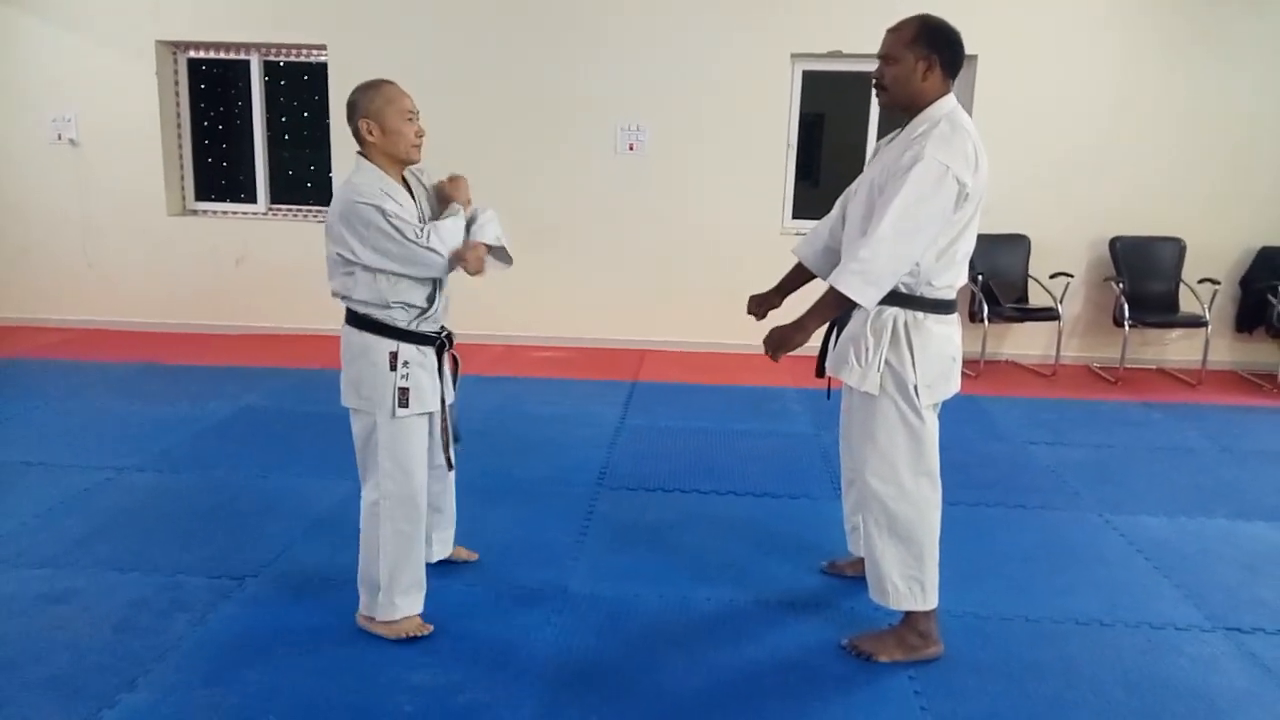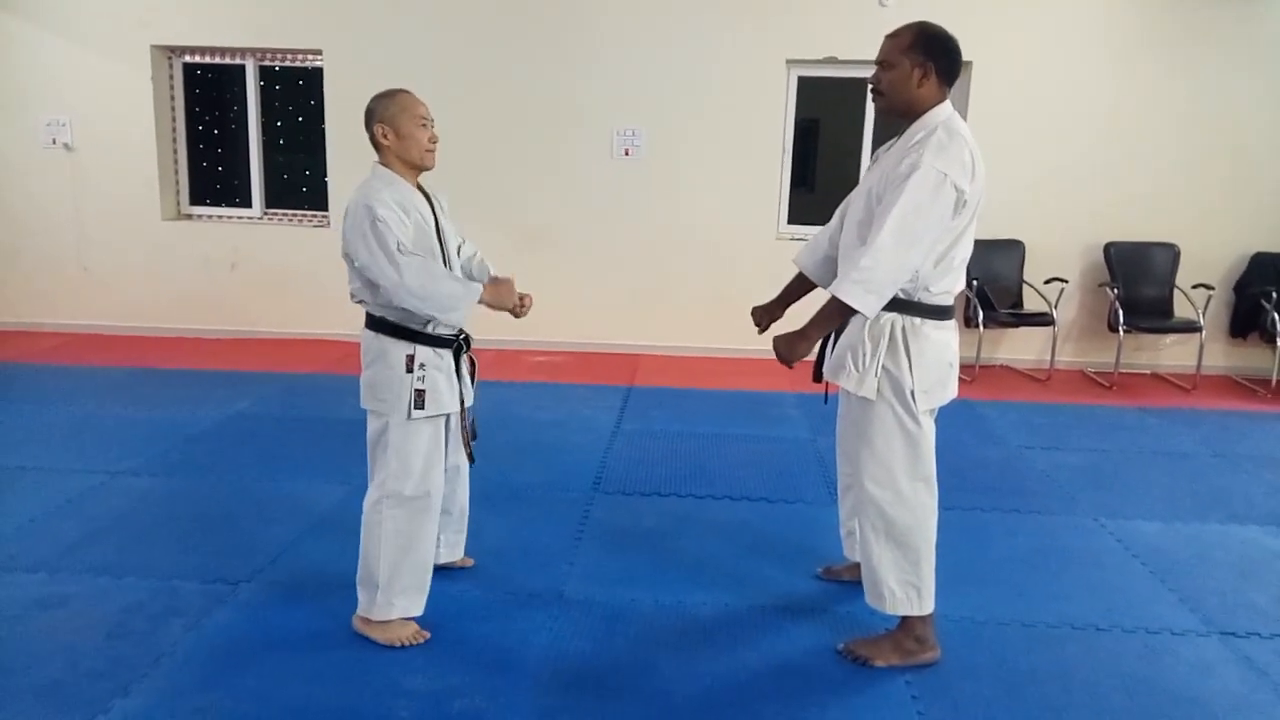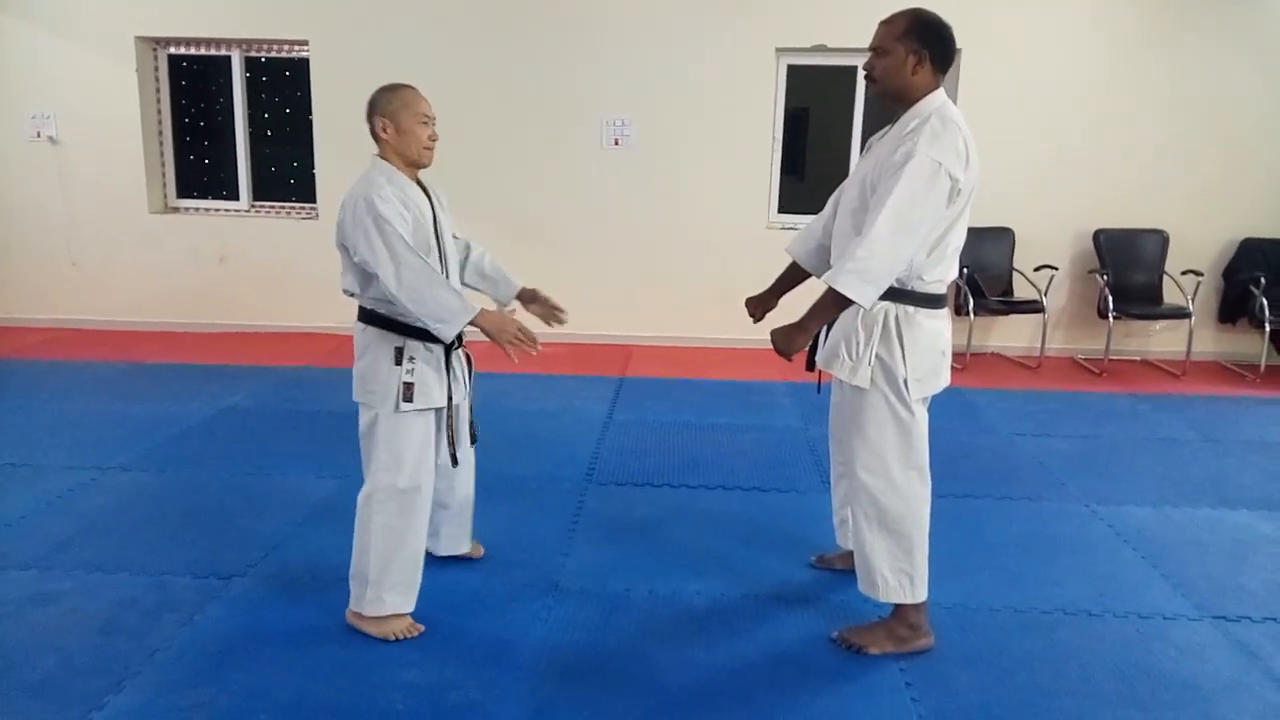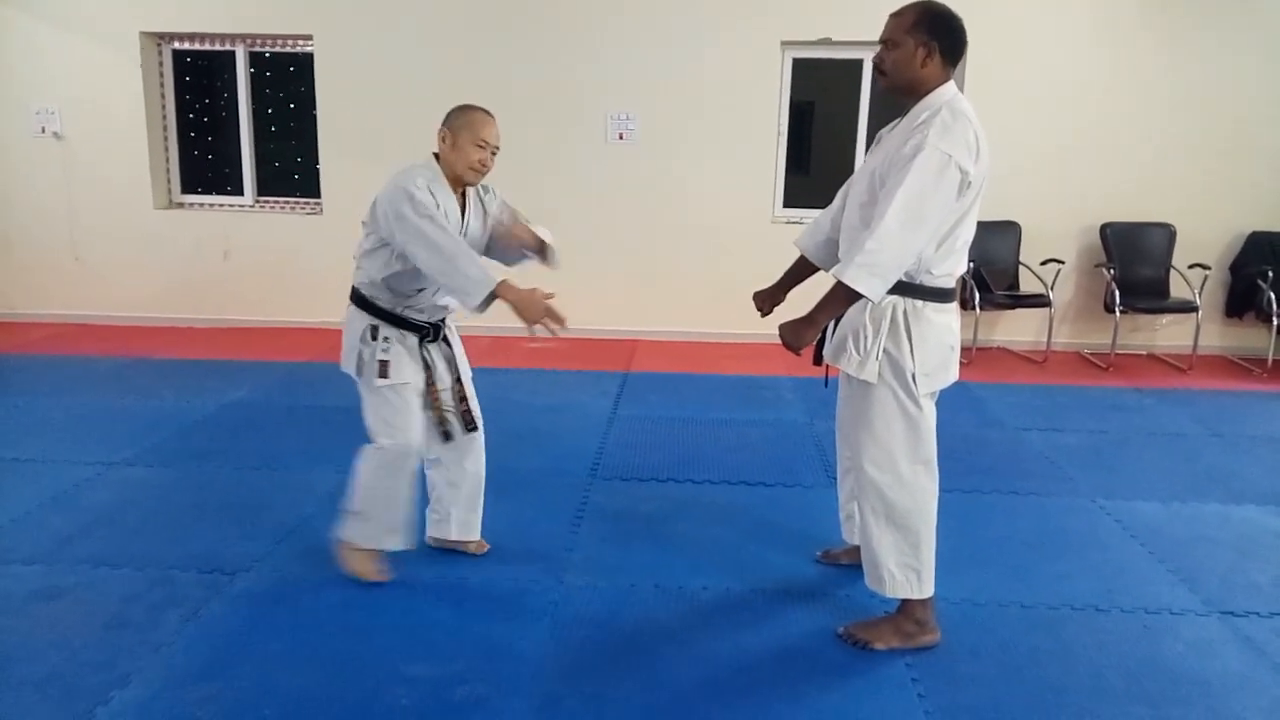
dt=0.5s
person 1, frame 1
left shoulder: (944, 146)
right shoulder: (908, 140)
left elbow: (884, 252)
right elbow: (840, 226)
left wrist: (803, 328)
right wrist: (777, 293)
left hip: (904, 334)
right hip: (878, 326)
left knee: (897, 471)
right knee: (868, 458)
left ankle: (920, 625)
right ankle: (872, 555)
person 1, frame 2
left shoulder: (941, 151)
right shoulder: (906, 146)
left elbow: (883, 259)
right elbow: (840, 235)
left wrist: (807, 335)
right wrist: (779, 303)
left hip: (901, 340)
right hip: (875, 333)
left knee: (894, 477)
right knee: (864, 463)
left ankle: (916, 630)
right ankle: (869, 560)
person 1, frame 3
left shoulder: (935, 140)
right shoulder: (899, 134)
left elbow: (880, 250)
right elbow: (834, 223)
left wrist: (805, 327)
right wrist: (773, 293)
left hip: (894, 328)
right hip: (869, 321)
left knee: (887, 465)
right knee: (858, 452)
left ankle: (910, 617)
right ankle: (862, 548)
person 1, frame 4
left shoulder: (945, 132)
right shoulder: (909, 128)
left elbow: (890, 243)
right elbow: (843, 217)
left wrist: (812, 322)
right wrist: (781, 288)
left hip: (902, 323)
right hip: (875, 316)
left knee: (894, 460)
right knee: (863, 446)
left ankle: (916, 614)
right ankle: (868, 543)
person 2, frame 1
left shoulder: (412, 183)
right shoulder: (361, 200)
left elbow: (478, 217)
right elbow: (431, 254)
left wrist: (478, 246)
right wrist: (456, 208)
left hip: (421, 349)
right hip: (385, 356)
left knee: (434, 459)
right knee: (397, 481)
left ankle: (434, 543)
right ankle: (383, 607)
person 2, frame 2
left shoulder: (426, 198)
right shoulder: (373, 203)
left elbow: (461, 258)
right elbow: (407, 280)
left wrist: (502, 291)
right wrist: (482, 296)
left hip: (440, 354)
right hip: (403, 358)
left knee: (448, 464)
right knee: (403, 483)
left ankle: (438, 548)
right ankle: (379, 609)
person 2, frame 3
left shoulder: (423, 192)
right shoulder: (372, 197)
left elbow: (463, 255)
right elbow: (409, 278)
left wrist: (520, 294)
right wrist: (482, 320)
left hip: (436, 349)
right hip: (396, 353)
left knee: (452, 455)
right knee: (398, 478)
left ankle: (447, 539)
right ankle: (373, 603)
person 2, frame 4
left shoulder: (480, 198)
right shoulder: (410, 190)
left elbow: (504, 243)
right elbow: (450, 255)
left wrist: (527, 239)
right wrist: (511, 295)
left hip: (434, 333)
right hip: (383, 332)
left knee: (461, 431)
right knee: (399, 440)
left ankle: (451, 528)
right ankle: (359, 538)
